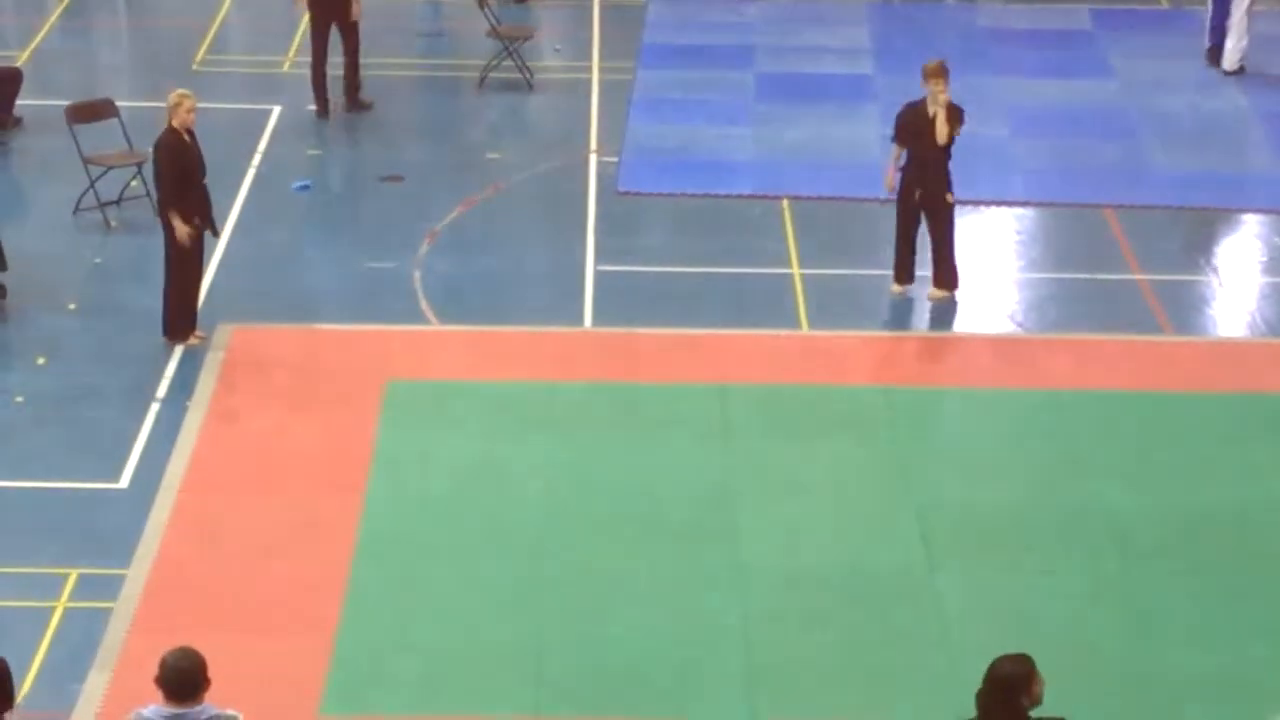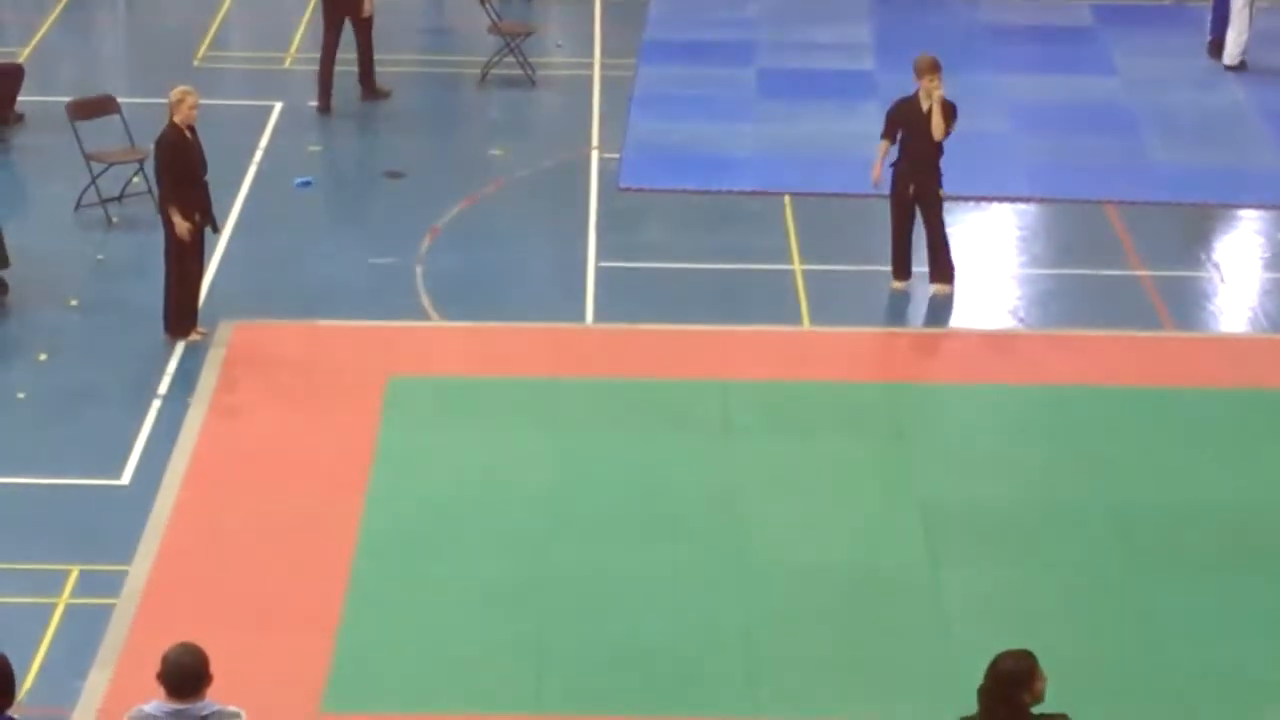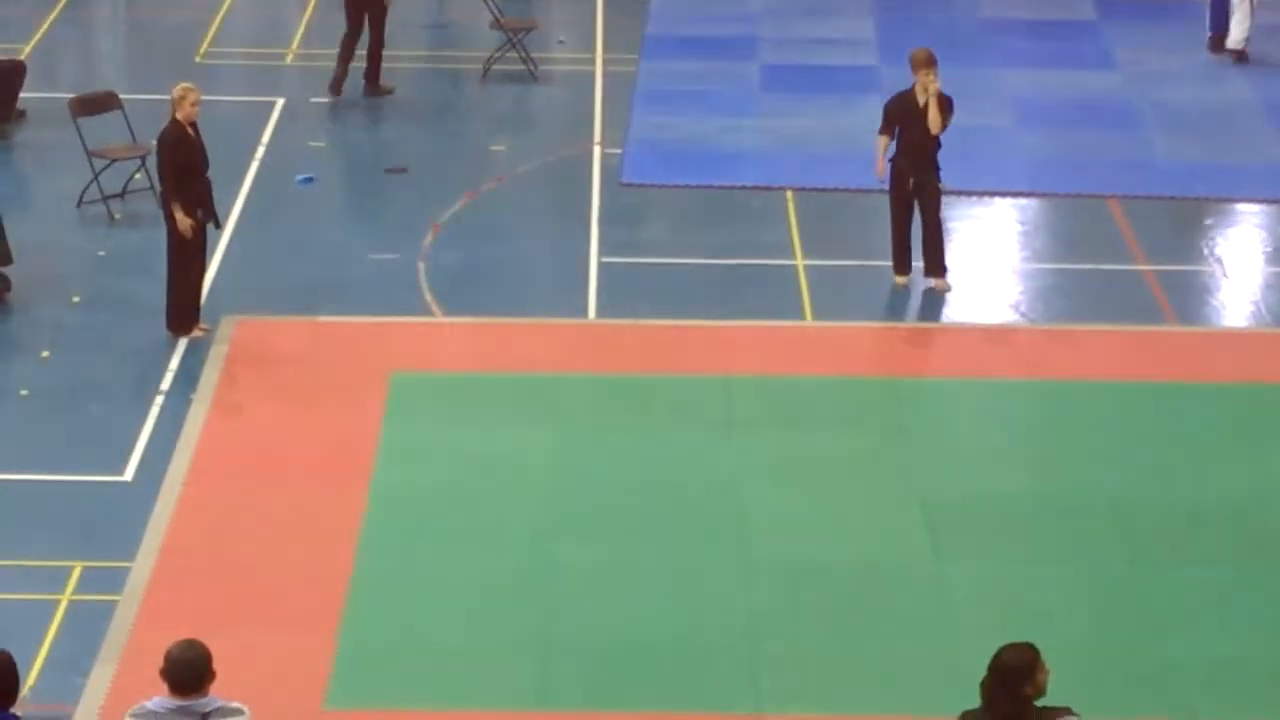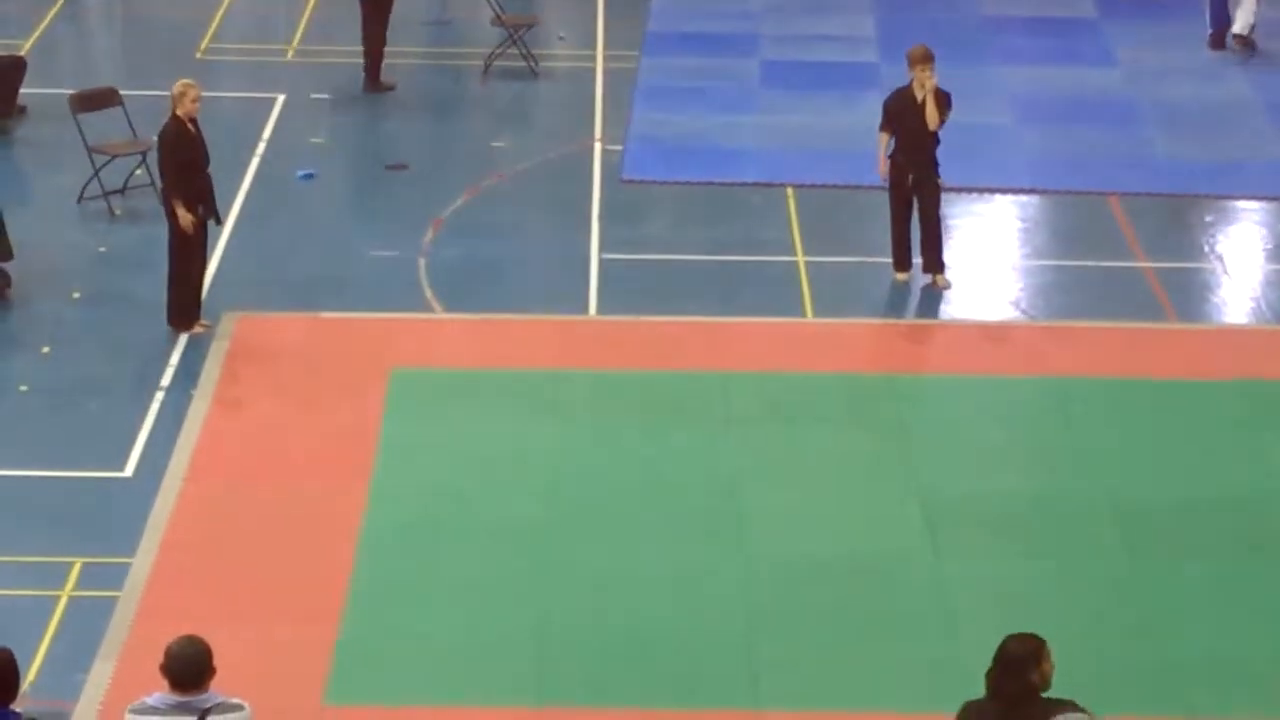
dt=0.2s
person 1, frame 1
left shoulder: (189, 136)
right shoulder: (166, 144)
right elbow: (164, 188)
left wrist: (202, 213)
right wrist: (176, 222)
left hip: (193, 212)
right hip: (178, 216)
left knee: (193, 272)
right knee: (180, 272)
left ankle: (188, 326)
right ankle: (177, 331)
person 1, frame 2
left shoulder: (190, 133)
right shoulder: (168, 140)
right elbow: (165, 184)
left wrist: (202, 210)
right wrist: (176, 218)
left hip: (194, 209)
right hip: (179, 212)
left knee: (194, 268)
right knee: (180, 269)
left ankle: (189, 323)
right ankle: (178, 328)
person 1, frame 3
left shoulder: (192, 129)
right shoulder: (170, 137)
right elbow: (168, 181)
left wrist: (204, 207)
right wrist: (178, 214)
left hip: (196, 206)
right hip: (181, 209)
left knee: (196, 264)
right knee: (182, 265)
left ankle: (192, 319)
right ankle: (180, 324)
person 1, frame 4
left shoulder: (192, 125)
right shoulder: (170, 133)
right elbow: (169, 177)
left wrist: (205, 203)
right wrist: (180, 211)
left hip: (197, 202)
right hip: (182, 206)
left knee: (197, 260)
right knee: (183, 262)
left ankle: (193, 315)
right ankle: (181, 320)
person 2, frame 1
left shoulder: (954, 113)
right shoulder: (911, 110)
left elbow: (942, 140)
right elbow: (899, 142)
left wrist: (942, 109)
right wrist: (892, 170)
left hip: (938, 179)
right hip: (912, 176)
left knee: (942, 232)
right knee: (905, 230)
left ankle: (945, 284)
right ankle: (901, 279)
person 2, frame 2
left shoulder: (947, 108)
right shoulder: (902, 106)
left elbow: (938, 135)
right elbow: (888, 136)
left wrist: (936, 104)
right wrist: (878, 165)
left hip: (930, 174)
right hip: (904, 172)
left knee: (935, 226)
right knee: (901, 226)
left ankle: (944, 278)
right ankle: (900, 275)
person 2, frame 3
left shoulder: (944, 102)
right shoulder: (899, 101)
left elbow: (935, 129)
right elbow: (886, 132)
left wrist: (933, 98)
right wrist: (880, 161)
left hip: (928, 168)
right hip: (902, 167)
left knee: (932, 221)
right knee: (901, 221)
left ankle: (938, 273)
right ankle: (901, 270)
person 2, frame 4
left shoulder: (942, 97)
right shoulder: (897, 98)
left elbow: (933, 125)
right elbow: (886, 131)
left wrist: (930, 94)
right wrist: (883, 160)
left hip: (927, 165)
right hip: (901, 164)
left knee: (931, 217)
right knee: (900, 218)
left ankle: (936, 270)
right ankle: (902, 266)
